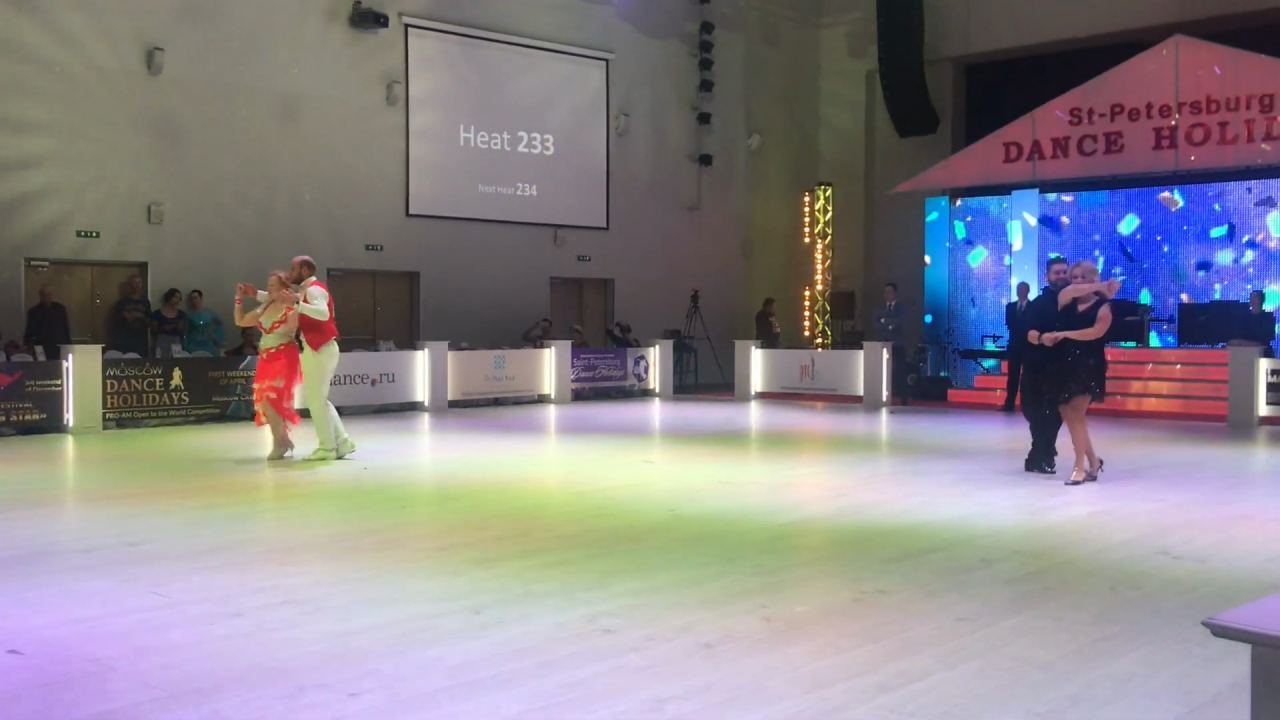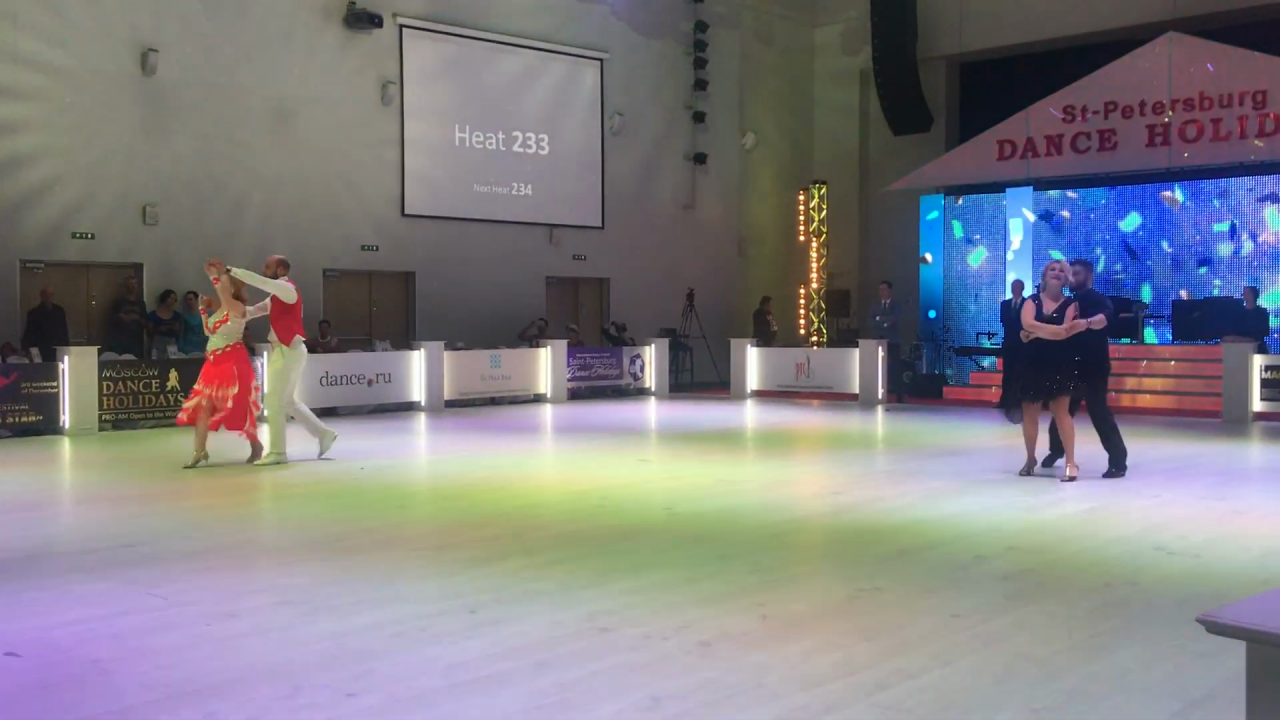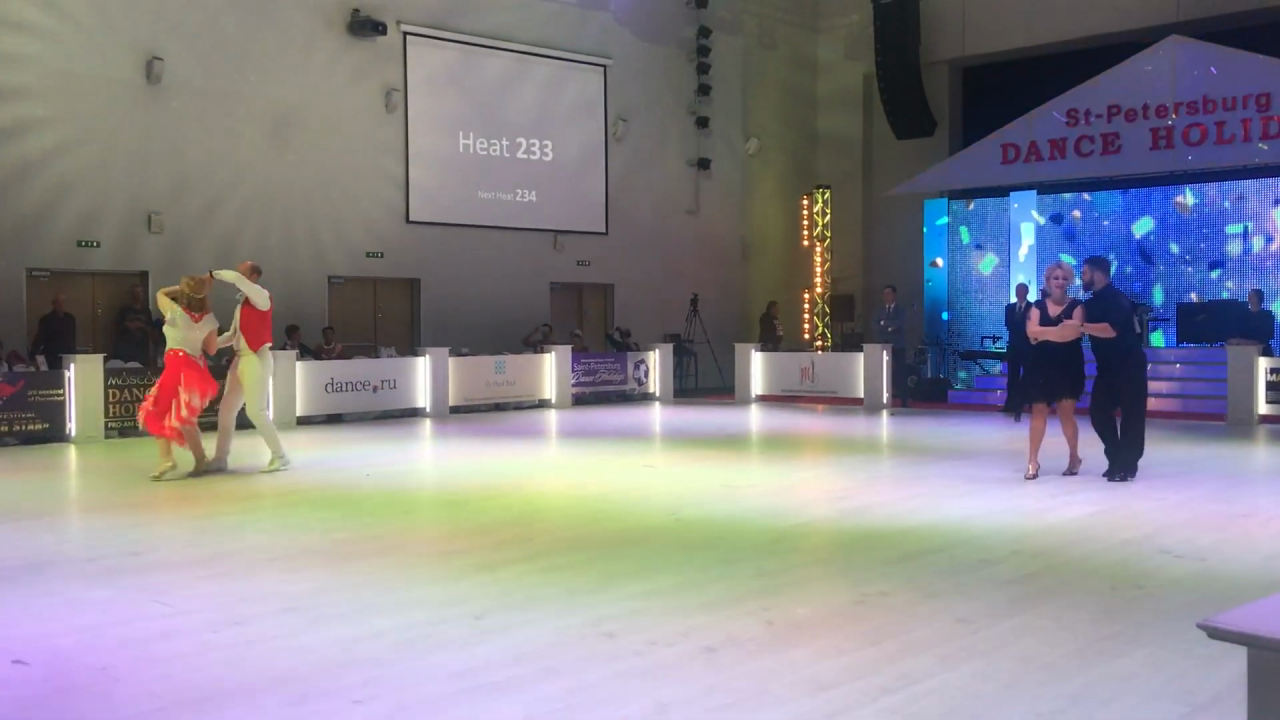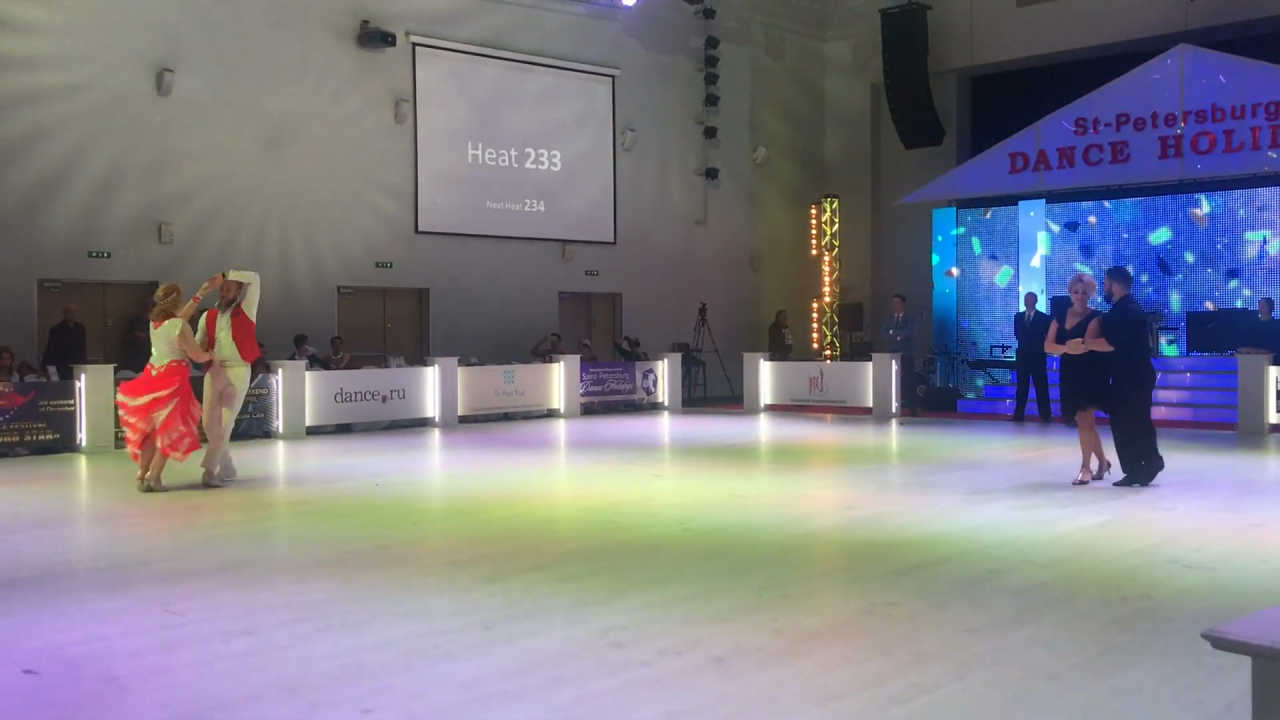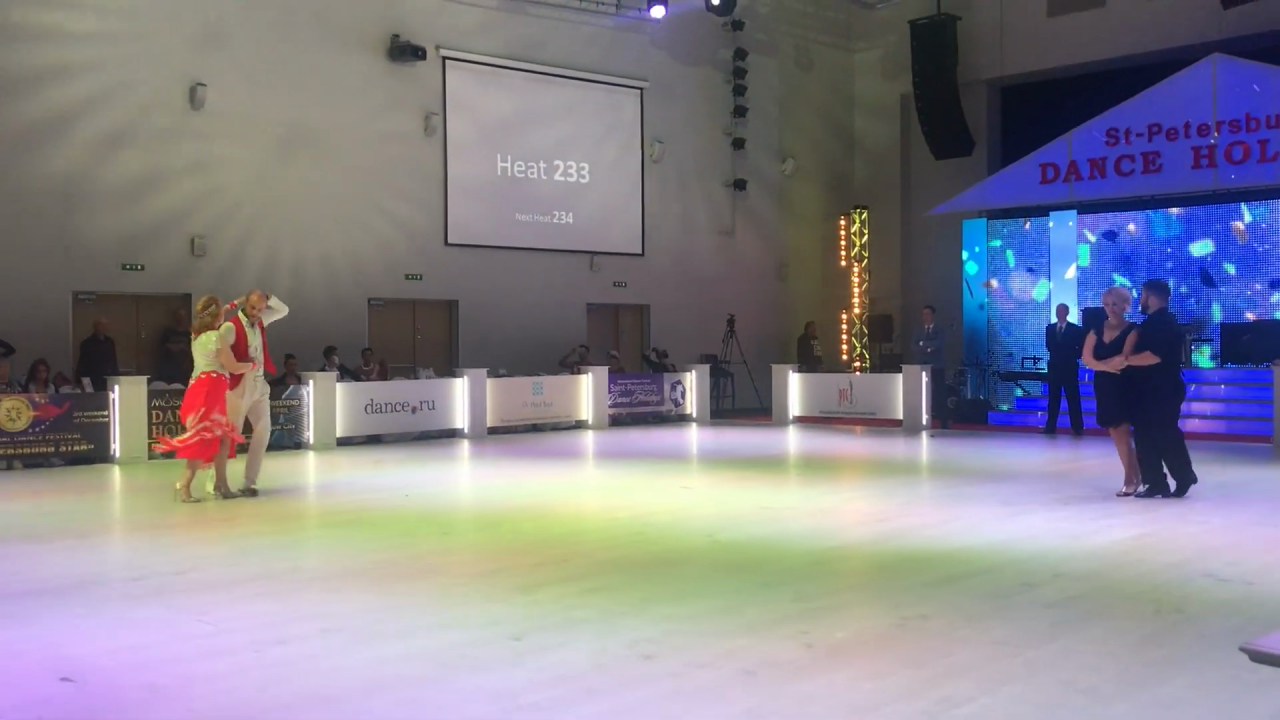
dt=0.4s
person 1, frame 1
right shoulder: (1039, 302)
right elbow: (1031, 332)
right wrist: (1041, 338)
right hip: (1037, 365)
left knee: (1054, 412)
right knee: (1035, 410)
left ankle: (1039, 456)
right ankle: (1042, 454)
person 1, frame 2
left shoulder: (1099, 301)
left elbow: (1102, 319)
left wrist: (1086, 322)
left hip: (1093, 366)
left knee: (1099, 412)
left ankle: (1118, 461)
right ankle: (1057, 450)
person 1, frame 3
left shoulder: (1116, 300)
right shoulder: (1093, 301)
left elbow: (1111, 329)
right elbow: (1093, 327)
left wrist: (1080, 326)
left hip: (1128, 365)
right hip: (1108, 366)
left knee: (1130, 415)
right knee: (1099, 412)
left ankle: (1128, 465)
right ankle: (1117, 460)
person 1, frame 4
left shoulder: (1129, 311)
right shoulder: (1119, 310)
left elbow: (1111, 343)
right elbow: (1106, 335)
left wrist: (1083, 343)
left hip: (1135, 377)
right hip: (1123, 377)
left knee: (1137, 423)
right knee: (1122, 423)
left ankle: (1150, 463)
right ankle: (1134, 470)
person 1, frame 5
left shoulder: (1166, 323)
right shoulder: (1152, 322)
left elbow: (1155, 355)
right elbow: (1138, 348)
left wrist: (1126, 360)
left hip: (1164, 391)
right hip: (1150, 391)
left knee: (1161, 436)
right knee: (1145, 435)
left ankle: (1184, 477)
right ankle: (1157, 483)
person 2, frame 1
left shoulder: (1103, 305)
right shoulder: (1066, 298)
left elbow: (1097, 331)
right elbow: (1069, 291)
left wrist: (1061, 334)
right wrist: (1099, 288)
left hip: (1088, 363)
right hip: (1064, 363)
left knee: (1076, 412)
right knee: (1068, 415)
left ankle: (1080, 466)
right ankle: (1092, 460)
person 2, frame 2
left shoulder: (1070, 304)
right shoulder: (1032, 301)
left elbow: (1067, 332)
right elbow: (1027, 323)
left wrist: (1035, 334)
right wrist: (1056, 329)
left hip: (1061, 363)
right hip: (1034, 361)
left knee: (1060, 410)
right knee: (1029, 411)
left ankle: (1071, 462)
right ankle: (1030, 458)
person 2, frame 3
left shoulder: (1076, 306)
right shoulder: (1038, 306)
left elbow: (1074, 333)
right elbow: (1031, 330)
left wrist: (1042, 336)
right wrist: (1057, 331)
left hip: (1068, 364)
right hip: (1041, 363)
left knee: (1065, 412)
right knee: (1038, 411)
left ankle: (1074, 458)
right ankle: (1033, 462)
person 2, frame 4
left shoulder: (1094, 317)
right shoulder: (1061, 317)
right elbow: (1047, 345)
left wrist: (1063, 348)
right wrist: (1068, 347)
left hip: (1090, 373)
right hip: (1070, 374)
left knee: (1084, 420)
right knee: (1085, 420)
left ankle: (1085, 468)
right ankle: (1102, 462)
person 2, frame 5
left shoulder: (1132, 330)
right shoulder: (1097, 330)
left elbow: (1123, 360)
right elbow: (1086, 358)
left wrist: (1099, 364)
right wrist: (1108, 366)
left hip: (1125, 387)
right hip: (1105, 388)
left knee: (1121, 433)
right knee: (1116, 434)
left ankle: (1130, 479)
right ankle: (1133, 472)
person 3, frame 1
left shoulder: (315, 290)
right shoulder: (306, 292)
left elbow: (324, 314)
left wrist: (297, 304)
right wrist: (256, 294)
left hip: (319, 351)
right hip: (323, 350)
left knee: (314, 399)
right knee: (319, 399)
left ankle: (327, 446)
right ankle: (343, 441)
person 3, frame 2
left shoulder: (286, 289)
right shoulder: (275, 297)
left elbow: (260, 281)
right elbow: (252, 311)
left wrist: (229, 270)
left hip: (289, 351)
right hip: (284, 351)
left knee: (275, 401)
right knee: (287, 400)
left ankle: (278, 451)
right ankle: (323, 433)
person 3, frame 3
left shoulder: (260, 297)
right shoulder: (241, 303)
left elbow: (237, 277)
right elbow: (233, 334)
left wrist: (212, 274)
left hip: (256, 359)
right hip: (240, 359)
left knee: (256, 410)
right knee: (227, 408)
left ankle: (279, 456)
right ankle: (220, 457)
person 3, frame 4
left shoulder: (246, 310)
right shoulder: (209, 317)
left elbow: (254, 280)
right elbow: (197, 345)
left wrist: (226, 275)
left hip: (238, 372)
right hip: (214, 372)
left knee: (226, 421)
right knee: (209, 421)
left ankle: (210, 470)
right ankle: (227, 467)
person 3, frame 5
left shoulder: (259, 322)
right shoulder: (230, 327)
left elbow: (283, 310)
left wrist: (268, 298)
left hip: (259, 384)
right hip: (238, 386)
left knee: (262, 431)
left ankle: (249, 481)
person 4, frame 1
left shoulder: (291, 309)
right shoulder: (263, 308)
left elbow: (294, 326)
right elbow: (240, 321)
left wrist: (291, 303)
right wrist: (239, 299)
left hip: (284, 358)
right hip: (266, 359)
left knee: (272, 401)
right knee: (265, 402)
left ankle: (282, 440)
right ankle: (283, 441)
person 4, frame 2
left shoulder: (237, 308)
right shoulder: (219, 311)
left elbow: (226, 298)
right elbow: (209, 331)
left wrist: (216, 276)
right wrist: (203, 309)
left hip: (232, 361)
right hip: (214, 362)
left knee: (237, 407)
right knee: (202, 406)
left ankle: (256, 445)
right ankle: (199, 452)
person 4, frame 3
left shoulder: (174, 310)
right shoulder: (209, 319)
left elbow: (160, 293)
right elbow: (211, 349)
left wrist: (182, 288)
left hip: (178, 367)
right hip: (196, 368)
left knee: (161, 416)
right knee: (183, 417)
left ankle: (167, 461)
right ankle: (200, 460)
person 4, frame 4
left shoulder: (157, 321)
right shoulder: (179, 326)
left elbow: (182, 315)
right elbow: (196, 355)
left wrist: (201, 294)
right wrist: (212, 354)
left hip: (152, 376)
right hip: (172, 379)
left knee: (149, 426)
right knee: (172, 428)
left ankle: (143, 473)
right ankle: (154, 477)
person 4, frame 5
left shoulder: (199, 334)
right shoulder: (216, 337)
left elbow: (214, 326)
right elbow: (233, 367)
right wrist: (251, 365)
left hip: (203, 389)
right hip: (209, 390)
left knee: (223, 438)
right knee: (202, 440)
left ankle: (222, 485)
right ankle: (183, 486)
